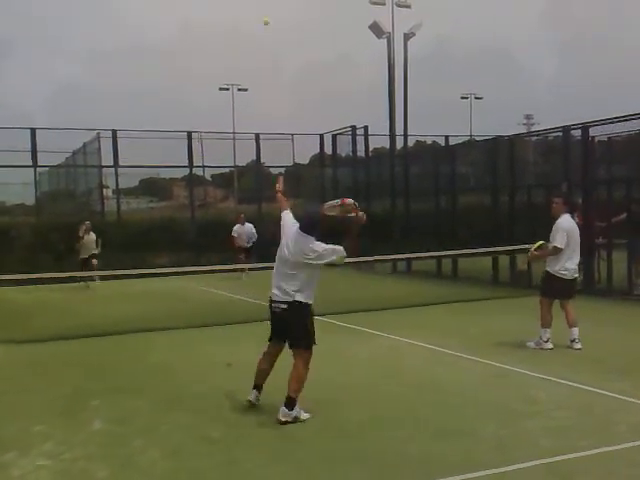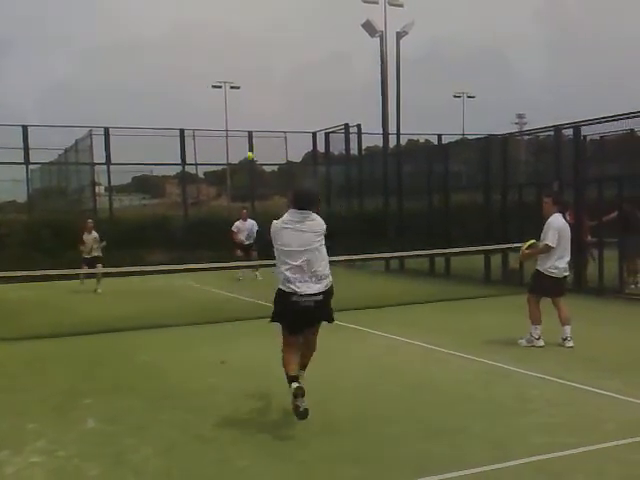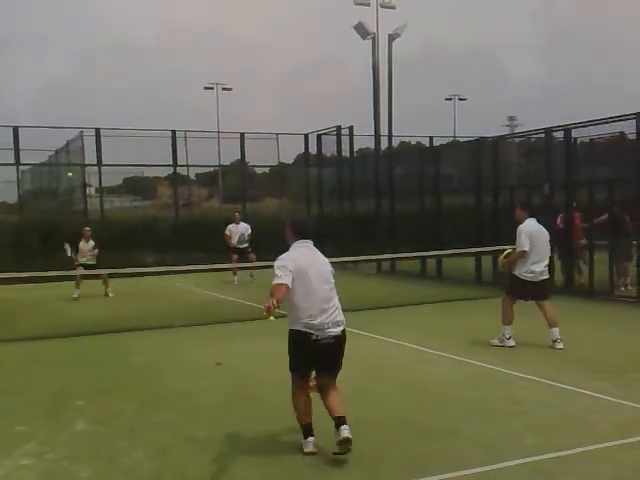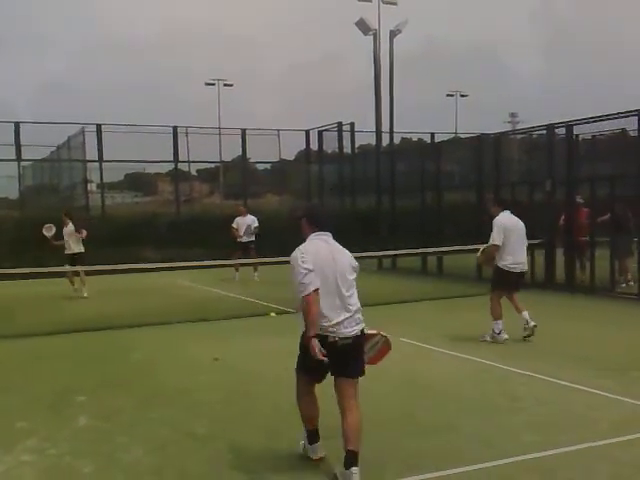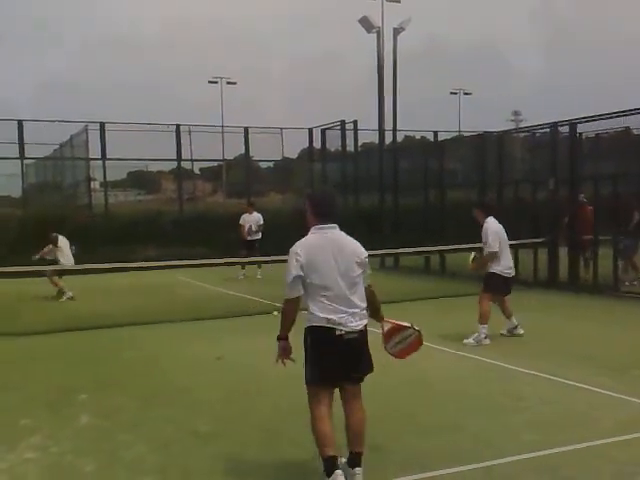
dt=0.3s
person 1, frame 1
left shoulder: (290, 228)
right shoulder: (314, 250)
left elbow: (284, 207)
right elbow: (344, 251)
left wrist: (279, 191)
right wrist: (356, 226)
left hip: (276, 303)
right hip: (298, 307)
left knee: (272, 350)
right knee: (302, 360)
left ankle: (256, 392)
right ankle: (288, 410)
person 1, frame 2
left shoulder: (277, 227)
right shoulder: (316, 224)
left hip: (290, 296)
right hip: (319, 293)
left knee: (291, 347)
right knee: (310, 337)
left ankle: (295, 383)
right ankle: (299, 374)
person 1, frame 3
left shoulder: (286, 260)
right shoulder: (323, 260)
left elbow: (280, 286)
left wrist: (273, 302)
left hip: (304, 332)
right hip: (335, 330)
left knee: (300, 386)
right knee: (328, 387)
left ankle: (309, 438)
right ankle: (342, 427)
person 1, frame 4
left shoulder: (303, 253)
right shoulder: (345, 253)
left elbow: (310, 298)
left wrist: (311, 336)
left hip: (321, 335)
right hip: (353, 332)
left knee: (305, 386)
right knee: (349, 400)
left ankle: (313, 444)
person 1, frame 5
left shoulder: (301, 249)
right shoulder: (355, 246)
left elbow: (292, 300)
right elbow: (366, 289)
left wrist: (283, 338)
right wrist: (376, 313)
left hip: (323, 332)
right hip: (356, 331)
left knee: (320, 405)
right knee: (353, 400)
person 2, frame 1
left shoulder: (561, 223)
right shoulder: (572, 223)
left elbow: (557, 248)
left wrist: (538, 255)
right wrist: (544, 251)
left hip: (556, 272)
right hip: (570, 272)
left knee: (545, 303)
right knee: (566, 304)
left ankle: (545, 340)
right ankle: (575, 339)
person 2, frame 2
left shoulder: (552, 222)
right shoulder: (563, 223)
left elbow: (547, 247)
left wrist: (529, 253)
right wrist: (535, 250)
left hip: (546, 270)
right hip: (561, 270)
left knee: (532, 300)
right knee: (559, 302)
left ankle: (535, 337)
right ankle: (567, 337)
person 2, frame 3
left shoulder: (523, 228)
right shoulder: (542, 229)
left elbow: (522, 252)
left wrist: (508, 262)
left hip: (524, 274)
right hip: (542, 274)
left knee: (507, 302)
right knee: (545, 305)
left ankle: (506, 337)
right ankle: (557, 339)
person 2, frame 4
left shoulder: (499, 220)
right shoulder: (518, 221)
left elbow: (495, 245)
left wrist: (483, 257)
left hip: (506, 266)
right hip: (521, 266)
left knee: (495, 297)
right knee: (511, 295)
left ankle: (498, 332)
right ankle: (528, 322)
person 2, frame 5
left shoulder: (489, 226)
right shoulder: (492, 225)
left elbow: (492, 253)
left wrist: (478, 265)
right wrist: (481, 261)
left hip: (498, 270)
right hip: (505, 269)
left knee: (484, 298)
right knee: (500, 299)
left ankle: (482, 336)
right ankle: (514, 327)
